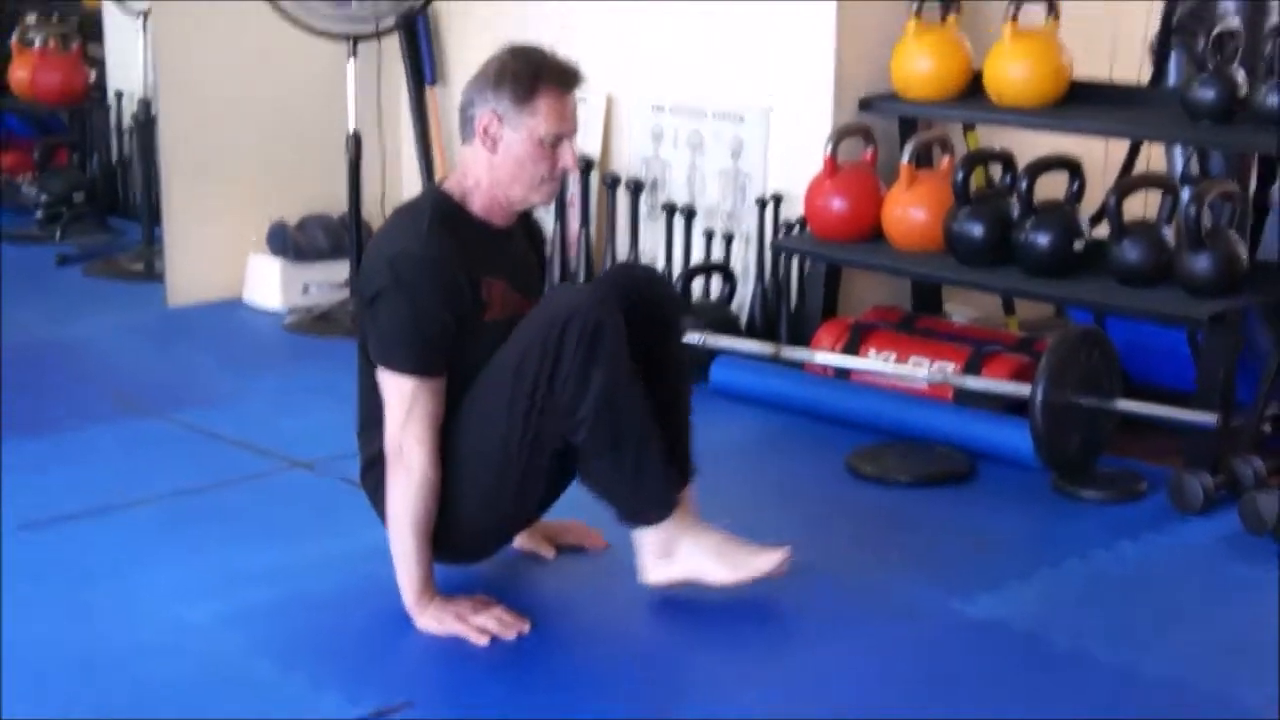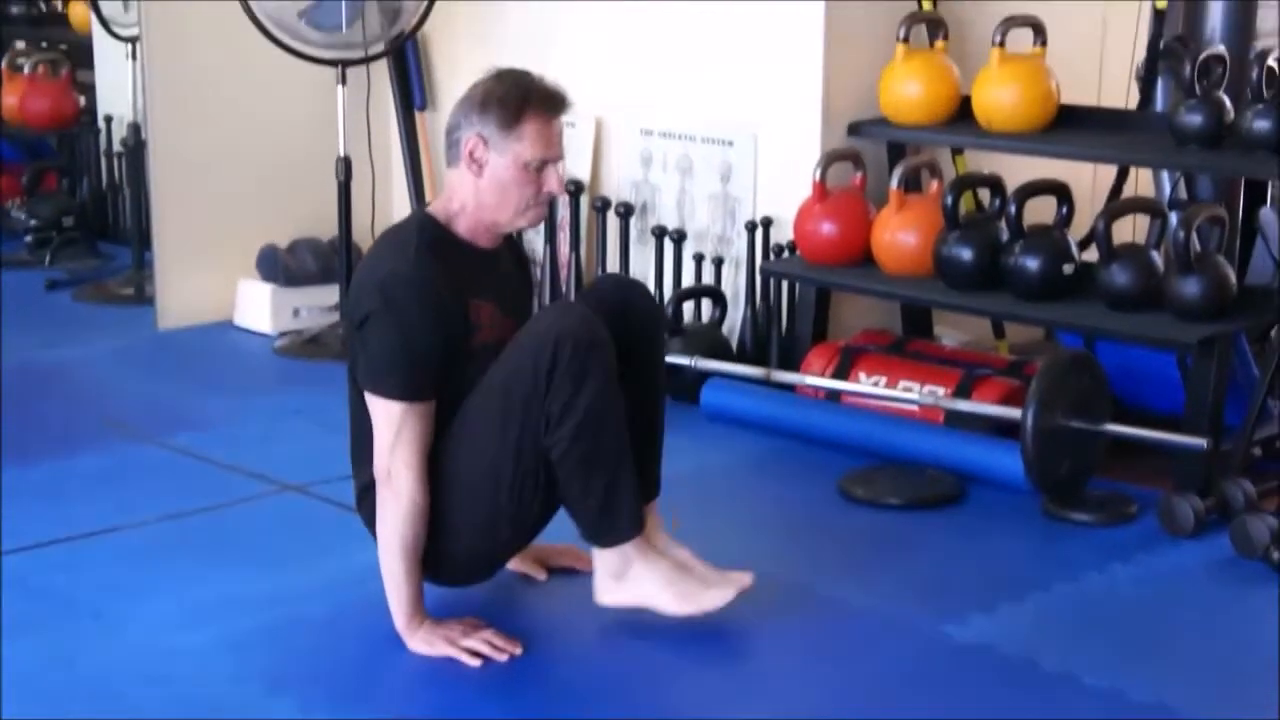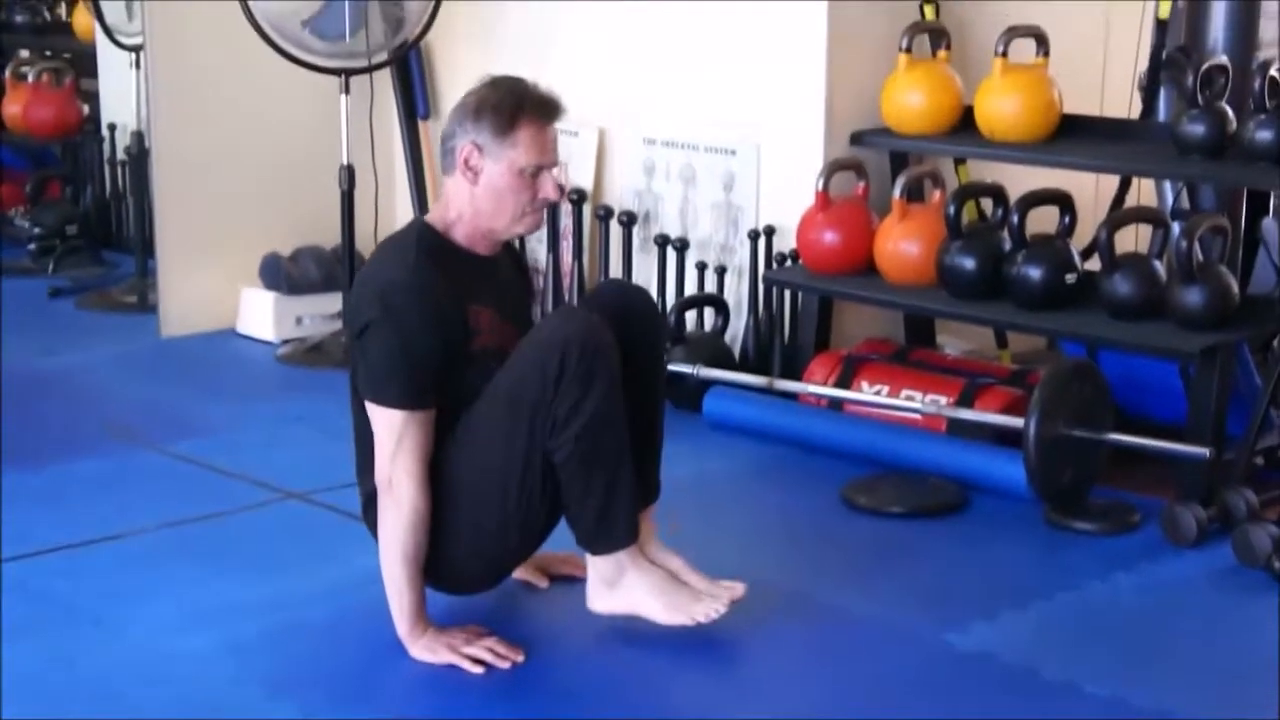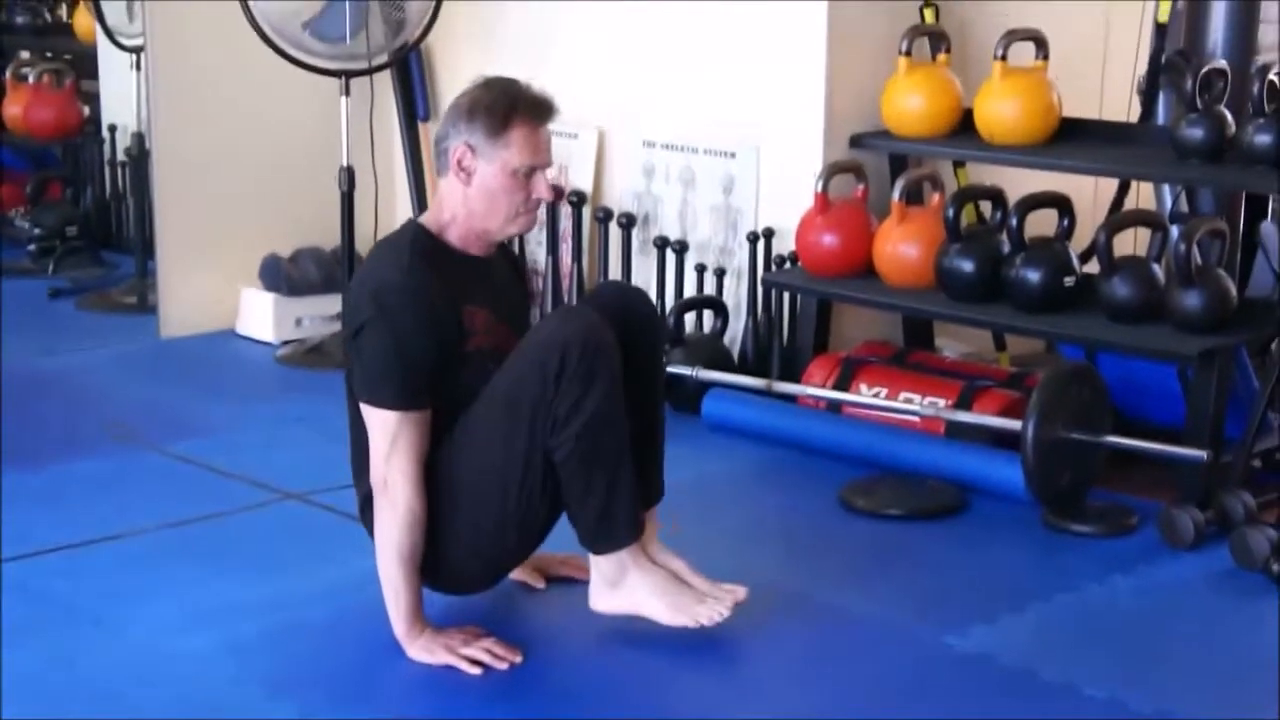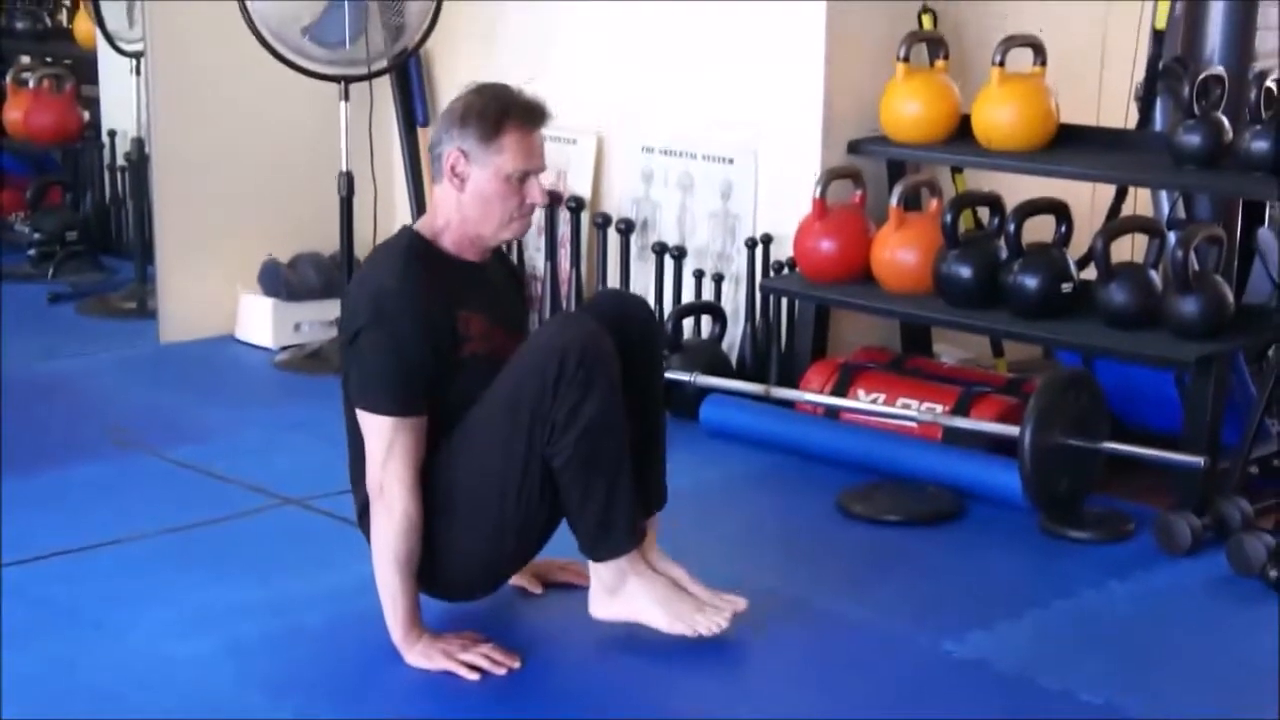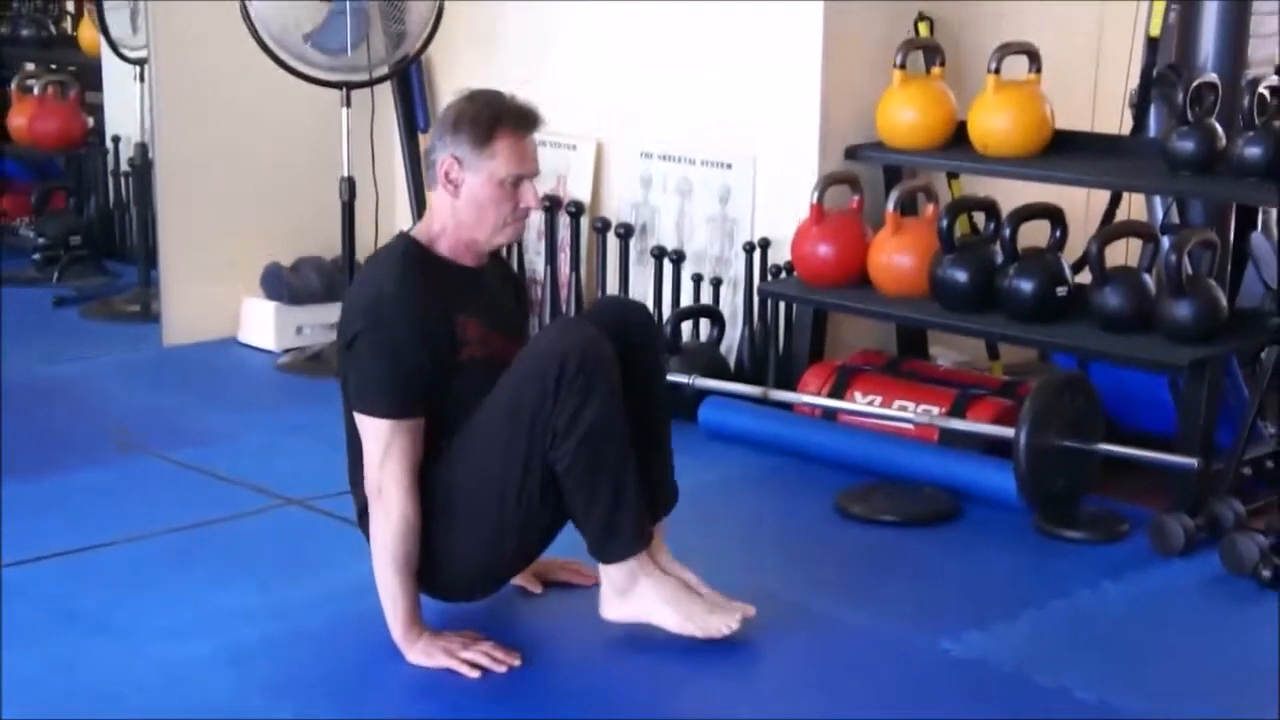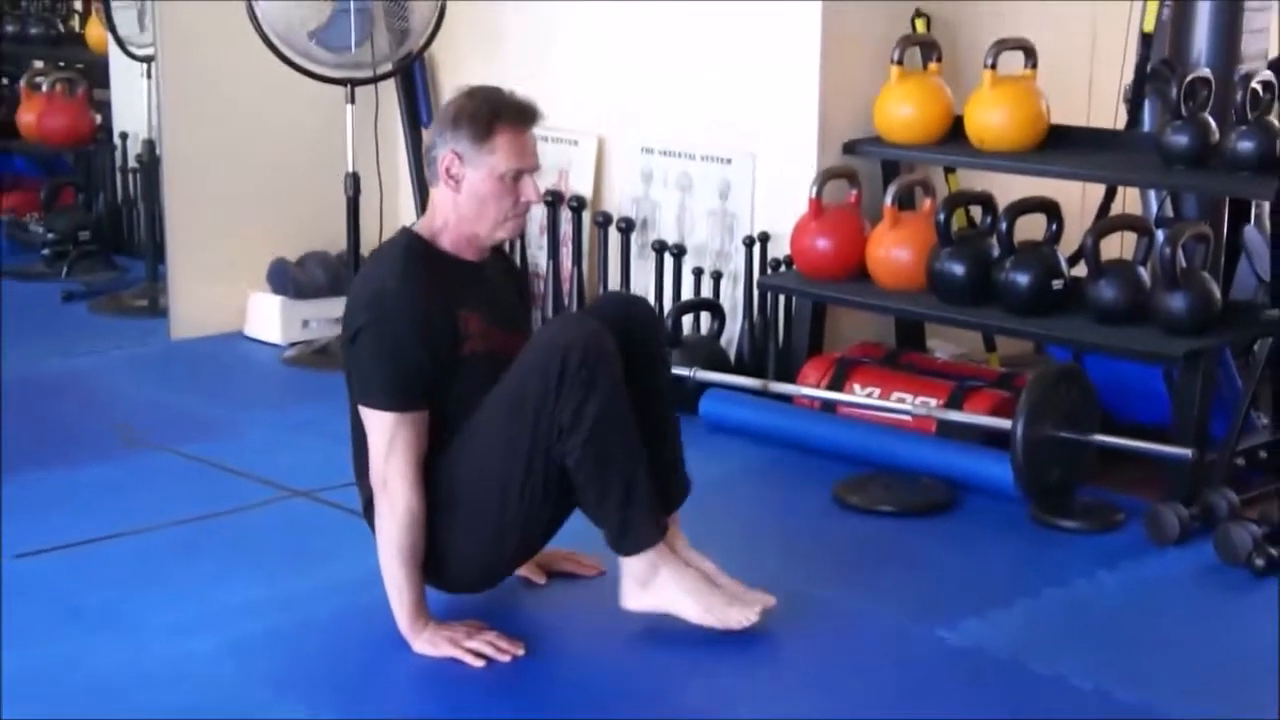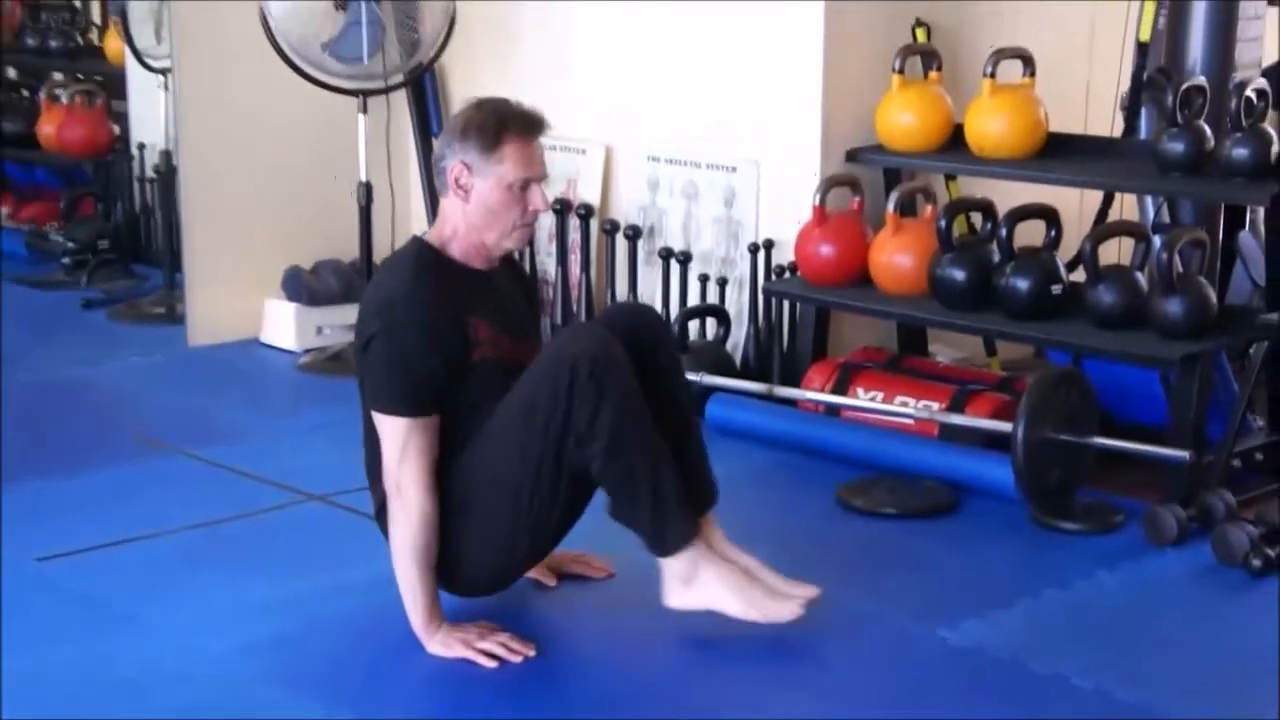
dt=0.1s
person 1, frame 1
left shoulder: (518, 232)
right shoulder: (419, 255)
right elbow: (407, 438)
left wrist: (523, 517)
right wrist: (422, 600)
left hip: (493, 473)
right hip: (447, 504)
left knee: (641, 292)
right knee: (578, 320)
left ankle: (667, 515)
right ankle: (661, 538)
person 1, frame 2
left shoulder: (503, 254)
right shoulder: (408, 279)
right elbow: (397, 461)
left wrist: (513, 537)
right wrist: (412, 623)
left hip: (483, 497)
right hip: (440, 526)
left knee: (625, 304)
right knee: (569, 337)
left ankle: (635, 534)
right ankle: (623, 563)
person 1, frame 3
left shoulder: (502, 262)
right shoulder: (406, 286)
right elbow: (398, 468)
left wrist: (516, 546)
right wrist: (415, 630)
left hip: (490, 506)
right hip: (447, 534)
left knee: (625, 309)
right knee: (574, 344)
left ankle: (629, 542)
right ankle: (614, 570)
person 1, frame 4
left shoulder: (497, 263)
right shoulder: (401, 287)
right elbow: (393, 469)
left wrist: (514, 546)
right wrist: (412, 631)
left hip: (489, 506)
right hip: (446, 535)
left knee: (624, 311)
right knee: (576, 342)
left ankle: (632, 539)
right ankle: (616, 569)
person 1, frame 5
left shoulder: (495, 271)
right shoulder: (397, 293)
right elbow: (389, 476)
left wrist: (515, 553)
right wrist: (410, 637)
left hip: (487, 517)
right hip: (445, 540)
left knee: (622, 318)
right knee: (573, 349)
left ankle: (632, 549)
right ankle: (617, 577)
person 1, frame 6
left shoulder: (494, 276)
right shoulder: (394, 298)
right elbow: (387, 478)
left wrist: (515, 551)
right wrist: (410, 634)
left hip: (489, 514)
right hip: (447, 542)
left knee: (623, 324)
right knee: (573, 355)
left ankle: (640, 551)
right ankle: (626, 578)
person 1, frame 7
left shoulder: (497, 269)
right shoulder: (397, 291)
right elbow: (394, 470)
left wrist: (520, 541)
right wrist: (416, 625)
left hip: (488, 512)
right hip: (449, 534)
left knee: (627, 320)
right knee: (576, 350)
left ankle: (660, 542)
right ankle: (647, 568)
person 1, frame 8
left shoulder: (507, 277)
right shoulder: (409, 299)
right elbow: (406, 473)
left wrist: (531, 541)
right wrist: (430, 627)
left hip: (502, 510)
right hip: (462, 539)
left knee: (636, 328)
right knee: (585, 357)
left ankle: (696, 541)
right ankle: (684, 566)
